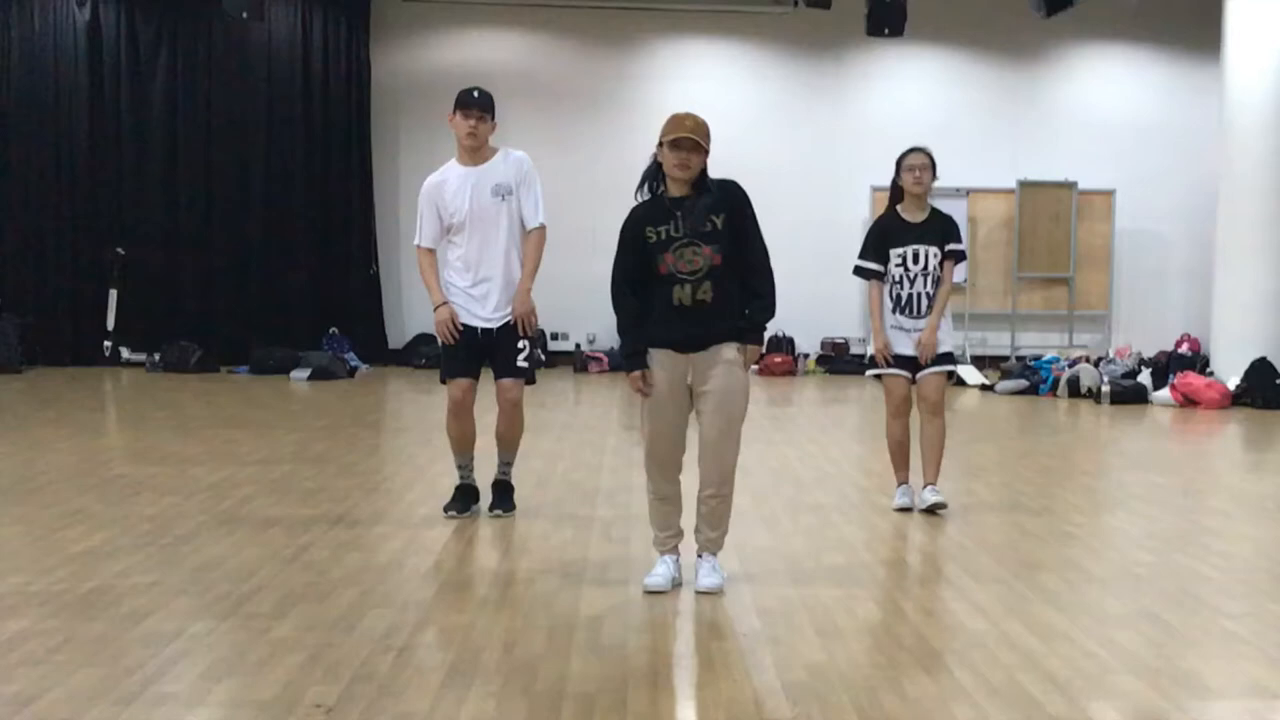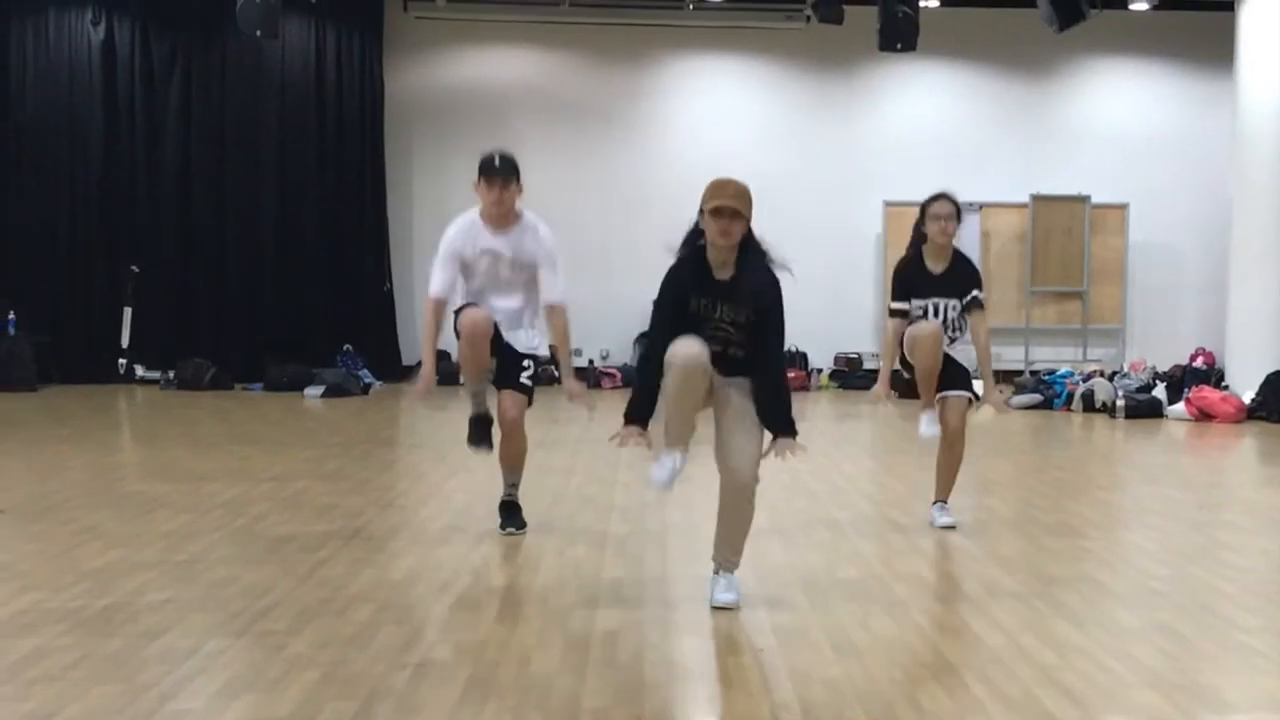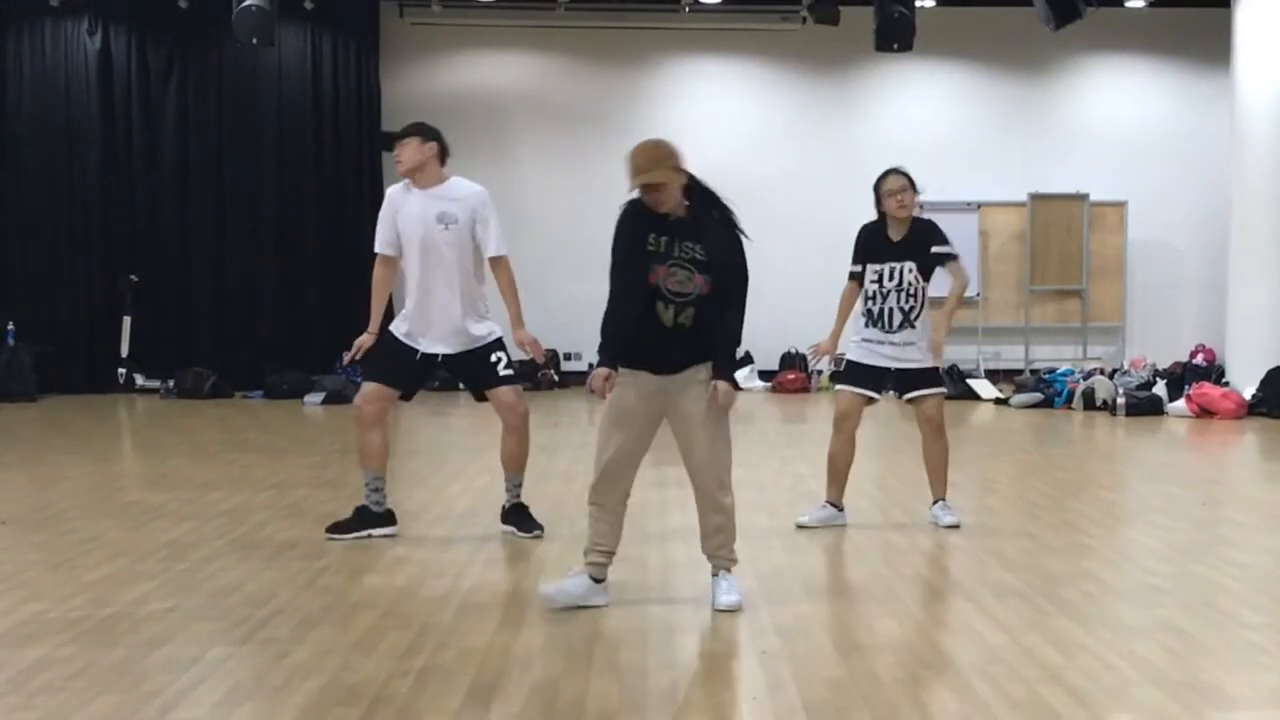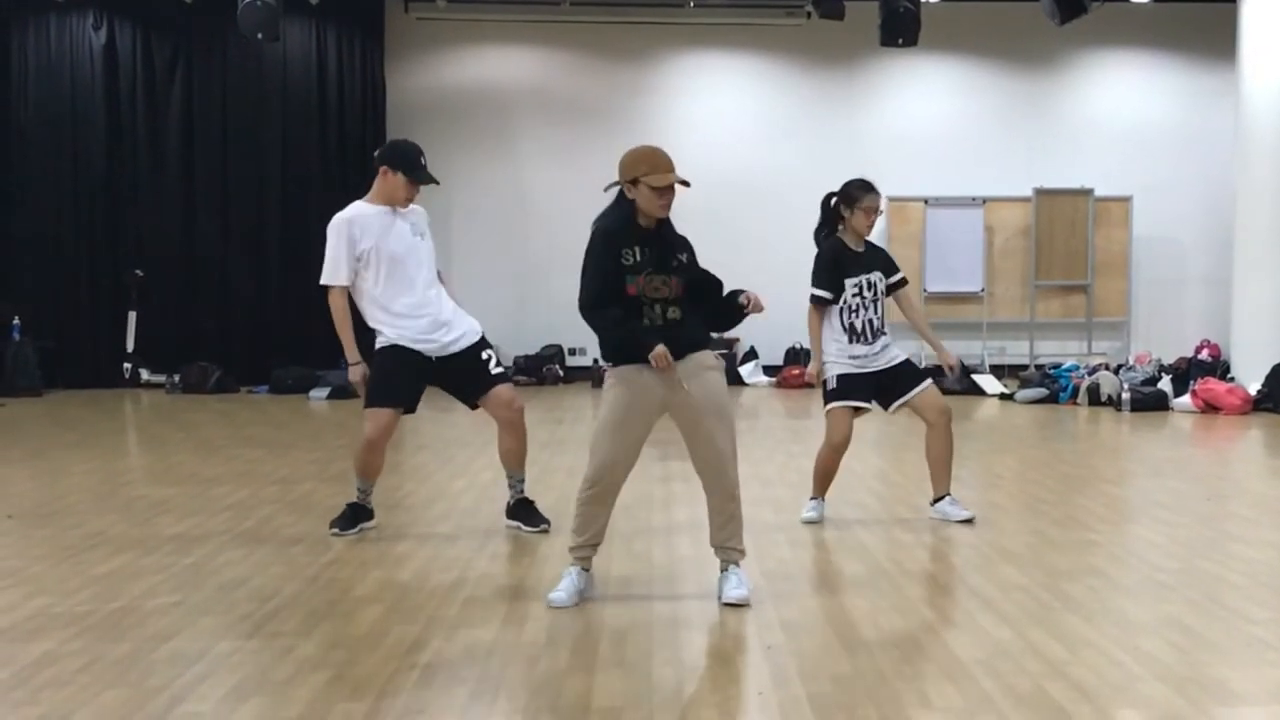
dt=1s
person 1, frame 1
left shoulder: (730, 199)
right shoulder: (643, 217)
left elbow: (757, 267)
right elbow: (625, 290)
left wrist: (755, 329)
right wrist: (633, 357)
left hip: (723, 351)
right hip: (662, 353)
left knee: (718, 461)
right knee: (660, 460)
left ankle: (709, 555)
right ankle: (667, 554)
person 1, frame 2
left shoulder: (762, 280)
right shoulder: (682, 275)
left elbow: (771, 358)
right elbow: (656, 347)
left wrist: (781, 427)
right wrist: (636, 416)
left hip: (741, 383)
right hip: (690, 373)
left knee: (742, 477)
right knee: (685, 355)
left ankle: (725, 571)
right ankle: (675, 449)
person 1, frame 3
left shoulder: (718, 228)
right shoulder: (634, 223)
left elbow: (732, 306)
right elbow: (619, 297)
left wrist: (723, 371)
right wrist: (607, 360)
left hip: (697, 375)
right hip: (636, 374)
left knee: (713, 477)
right knee: (609, 474)
left ankle: (722, 571)
right ankle: (593, 576)
person 1, frame 4
left shoulder: (676, 245)
right shoulder: (610, 235)
left elbow: (706, 306)
right elbow: (594, 306)
left wrist: (739, 304)
right wrist: (645, 344)
left hip: (695, 364)
right hip: (630, 370)
left knee: (722, 466)
right knee: (602, 472)
left ankle: (730, 564)
right ankle: (580, 567)
person 2, frame 1
left shoulder: (517, 166)
right shoulder: (436, 184)
left elbow: (536, 231)
right elbow: (426, 249)
left wrist: (524, 291)
right wrist: (439, 302)
left hip: (509, 310)
right hip: (460, 312)
left knee: (511, 398)
right knee: (458, 397)
left ankle: (503, 481)
right ankle: (465, 485)
person 2, frame 2
left shoulder: (539, 237)
right shoulder: (459, 234)
left elbow: (554, 306)
right elbow: (436, 298)
left wrist: (566, 371)
right wrist: (428, 361)
left hip: (521, 336)
right hip: (478, 322)
left knee: (513, 414)
right knee: (475, 321)
left ankle: (510, 501)
right ankle: (479, 410)
person 2, frame 3
left shoulder: (470, 195)
right shoulder: (395, 198)
left elbow: (498, 260)
right elbow: (385, 265)
left wrist: (519, 324)
right wrist: (372, 329)
left hip: (473, 332)
right hip: (411, 332)
left knee: (515, 410)
right knee: (366, 406)
left ankle: (514, 506)
right ankle: (376, 510)
person 2, frame 4
left shoulder: (416, 216)
right shoulder: (348, 223)
right elbow: (335, 291)
right wrist: (354, 357)
left hip: (456, 335)
right hip: (399, 345)
left knee: (511, 408)
right knee: (375, 434)
left ankle: (517, 502)
right ankle: (361, 506)
person 3, frame 1
left shoulder: (945, 225)
right shoulder: (883, 226)
left elbow: (947, 282)
right elbow: (875, 284)
left wrist: (931, 327)
right wrist: (878, 332)
left hip: (932, 333)
right hip: (893, 333)
left knee: (932, 405)
right knee: (898, 406)
left ankle: (930, 486)
right ankle: (903, 486)
person 3, frame 2
left shoulder: (966, 269)
right shoulder: (908, 267)
left elbow: (978, 326)
right elbow: (895, 323)
left wrist: (989, 383)
right wrist: (884, 378)
left hip: (953, 356)
right hip: (917, 348)
left knee: (955, 430)
right knee: (928, 332)
left ankle: (941, 504)
right ankle: (927, 405)
person 3, frame 3
left shoulder: (927, 233)
right shoulder: (868, 237)
left elbow: (960, 279)
right elbow: (853, 288)
left wrist: (943, 322)
right wrist: (832, 339)
left hip: (915, 349)
right hip: (867, 347)
left knee: (932, 421)
right knee: (844, 418)
left ankle: (940, 503)
right ankle: (833, 506)
person 3, frame 4
left shoulder: (878, 256)
right shoulder: (832, 252)
left elbow: (906, 304)
right elbow: (815, 310)
left wrist: (939, 348)
right wrist: (816, 357)
left hip: (885, 357)
right hip: (844, 363)
left knee: (939, 412)
right knee: (838, 438)
left ankle: (942, 500)
right ankle: (816, 499)
